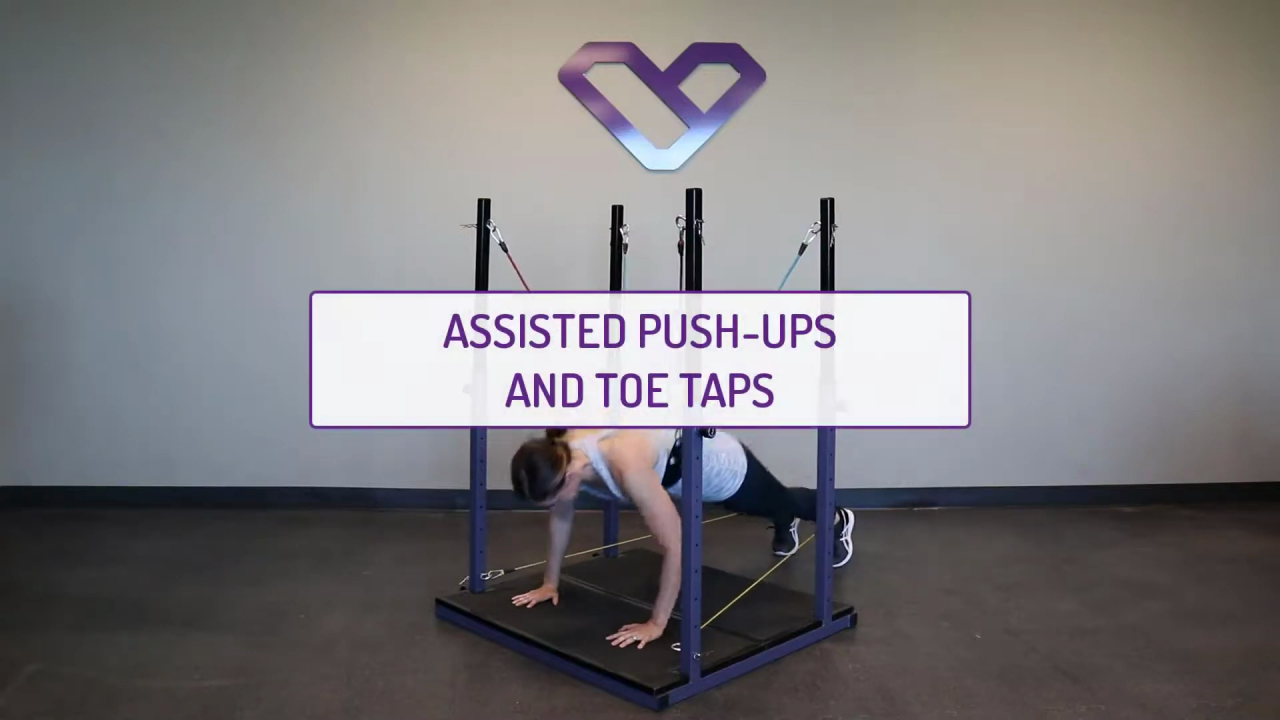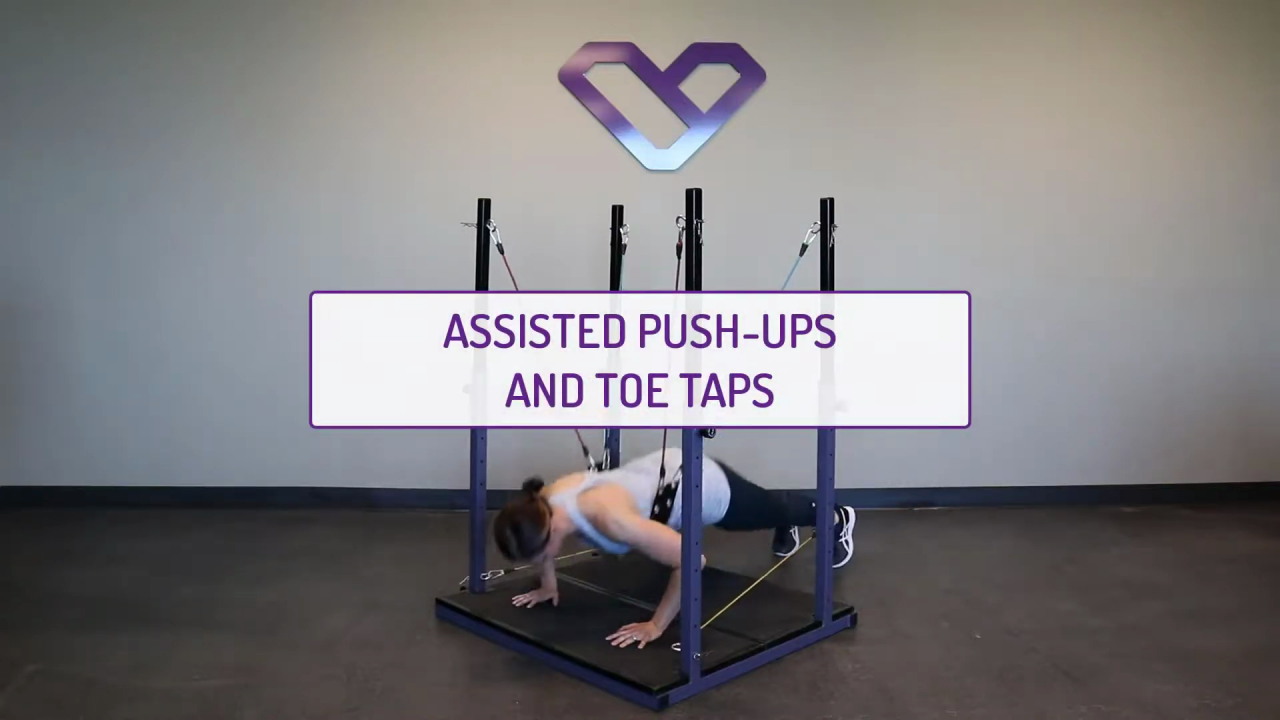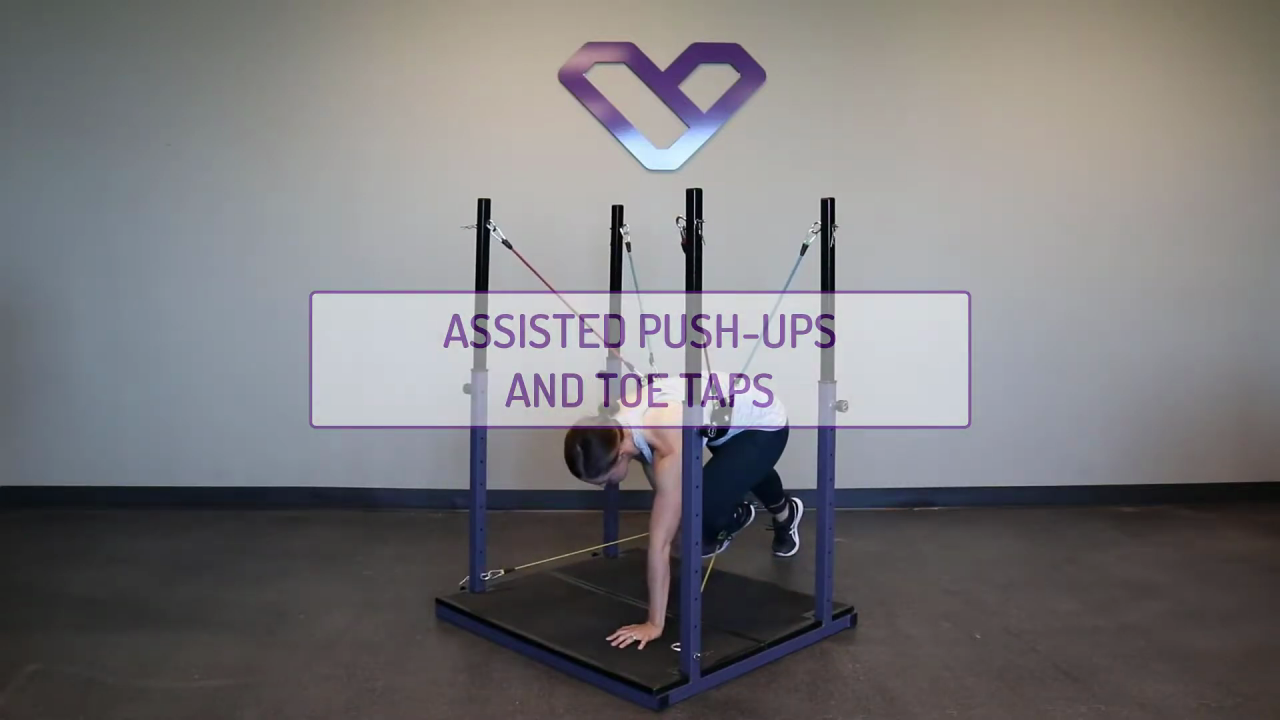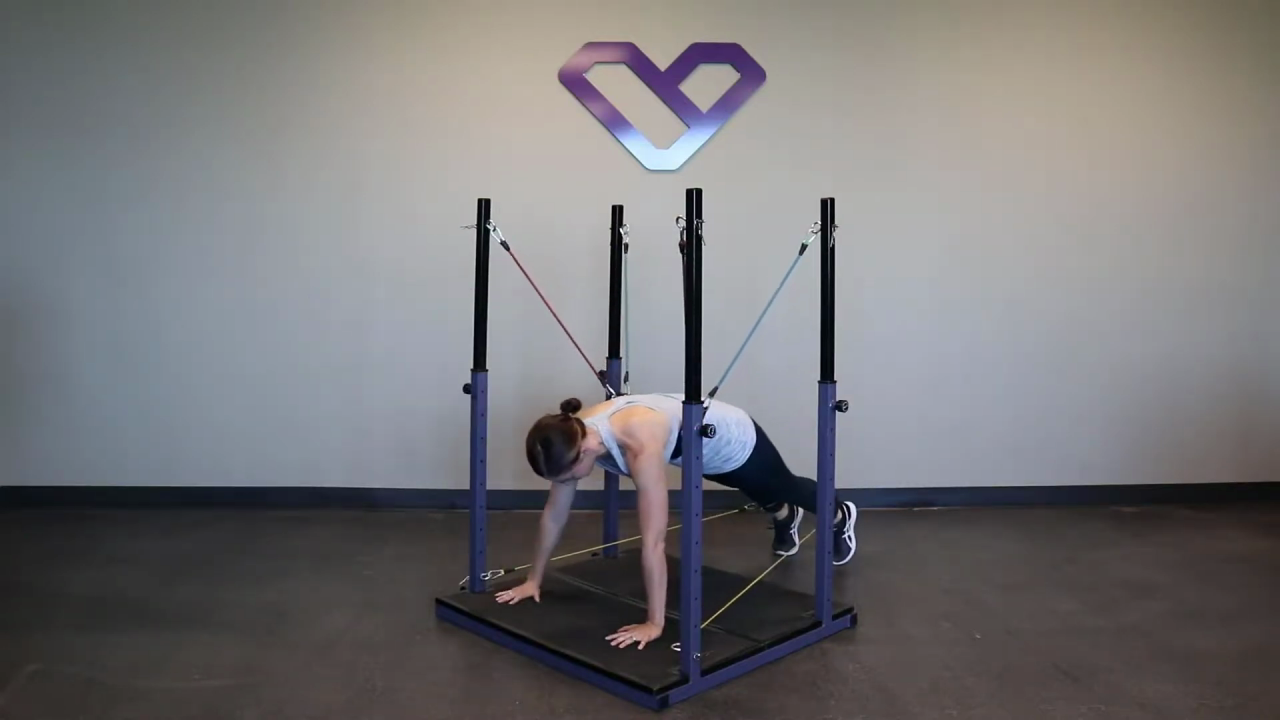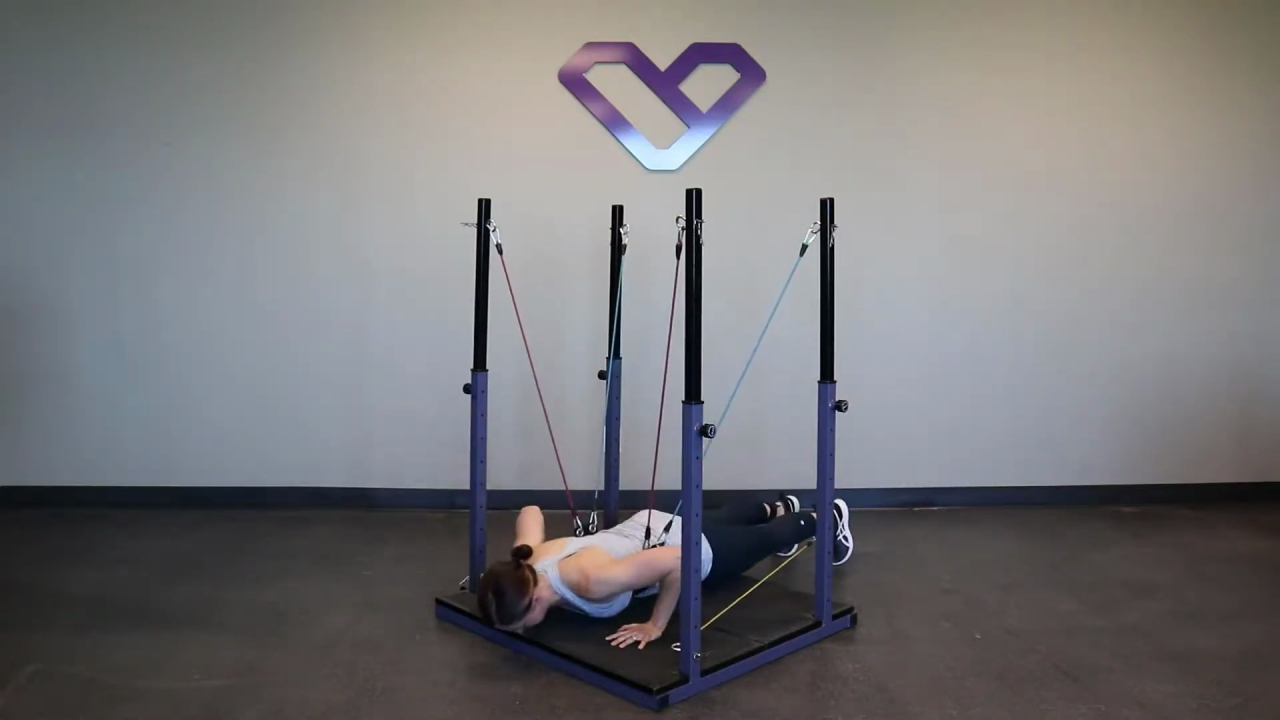
dt=1s
person 1, frame 1
left shoulder: (627, 467)
right shoulder: (563, 456)
left elbow: (675, 545)
right elbow: (561, 517)
left wrist: (657, 624)
right wrist: (549, 583)
left hip: (720, 466)
right hip: (681, 466)
left knee: (781, 501)
left ankle: (838, 520)
right ankle: (786, 524)
person 1, frame 2
left shoulder: (608, 518)
right shoulder: (544, 504)
left wrist: (656, 625)
right wrist: (547, 585)
left hip: (704, 488)
right hip: (662, 470)
left knee: (777, 511)
left ankle: (837, 519)
right ankle: (787, 531)
person 1, frame 3
left shoulder: (669, 446)
right shoulder: (612, 427)
left elbow: (660, 542)
left wrist: (654, 624)
left hip: (764, 420)
right hip: (728, 406)
left knee: (703, 512)
right knee: (754, 473)
left ankle: (737, 517)
right ankle: (786, 514)
person 1, frame 4
left shoulder: (638, 445)
right shoulder: (572, 435)
left elbow: (653, 541)
right elbow: (554, 513)
left wrist: (654, 623)
right wrist: (533, 579)
left hip: (731, 438)
left knee: (783, 486)
right knee: (757, 489)
left ankle: (840, 517)
right ankle: (786, 518)
person 1, frame 5
left shoulder: (590, 580)
right shoulder: (529, 568)
left elbow: (678, 561)
right elbow: (530, 509)
left wrist: (655, 626)
right hip: (642, 530)
left knee: (765, 540)
right knee: (723, 520)
left ankle: (830, 518)
right ankle: (779, 508)
